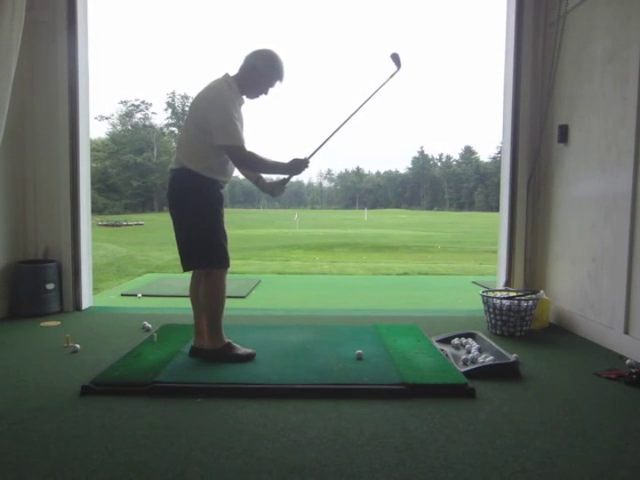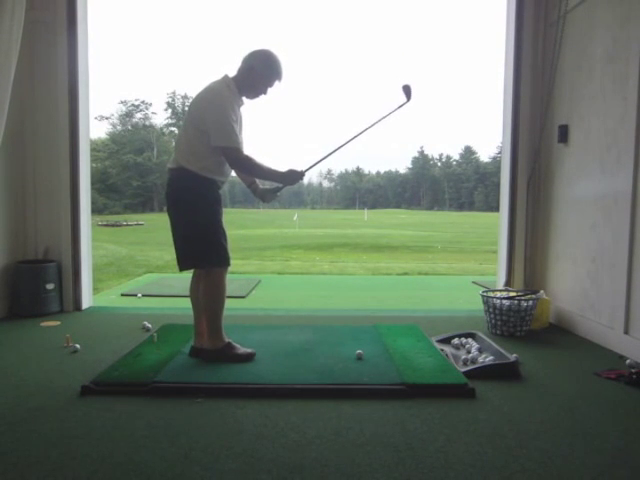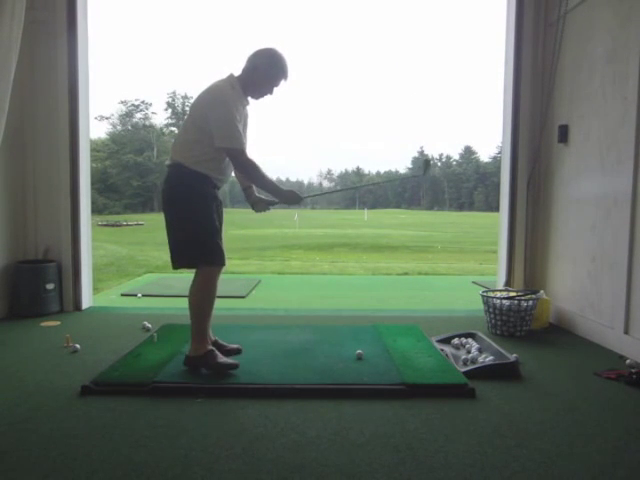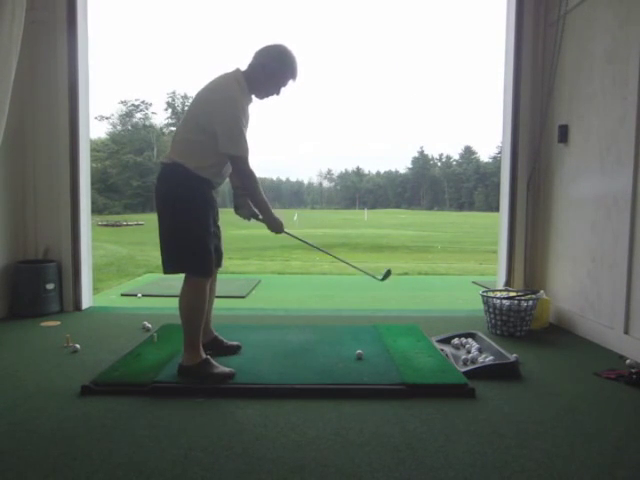
dt=0.5s
person 1, frame 1
left shoulder: (227, 95)
right shoulder: (221, 97)
left elbow: (236, 155)
right elbow: (239, 156)
left wrist: (264, 184)
right wrist: (286, 168)
left hip: (198, 187)
right hip: (194, 187)
left knee: (205, 266)
right knee: (215, 266)
left ankle: (202, 340)
right ankle: (215, 343)
person 1, frame 2
left shoulder: (228, 98)
right shoulder: (219, 98)
left elbow: (234, 157)
right elbow: (236, 159)
left wrist: (256, 188)
right wrist: (281, 177)
left hip: (198, 187)
right hip: (192, 187)
left knee: (206, 267)
right knee: (215, 266)
left ankle: (202, 340)
right ankle: (215, 342)
person 1, frame 3
left shoulder: (236, 99)
right shoulder: (223, 98)
left elbow: (237, 159)
right elbow: (240, 160)
left wrist: (251, 194)
right wrist: (278, 193)
left hip: (202, 187)
right hip: (188, 186)
left knee: (210, 265)
right knee: (209, 265)
left ankle: (205, 339)
right ankle: (198, 349)
person 1, frame 4
left shoulder: (233, 89)
right shoulder: (230, 97)
left elbow: (233, 161)
right elbow: (241, 166)
left wrist: (240, 196)
right wrist: (267, 214)
left hip: (194, 185)
right hip: (184, 186)
left knee: (209, 266)
right knee: (198, 272)
left ankle: (206, 336)
right ankle: (192, 358)
